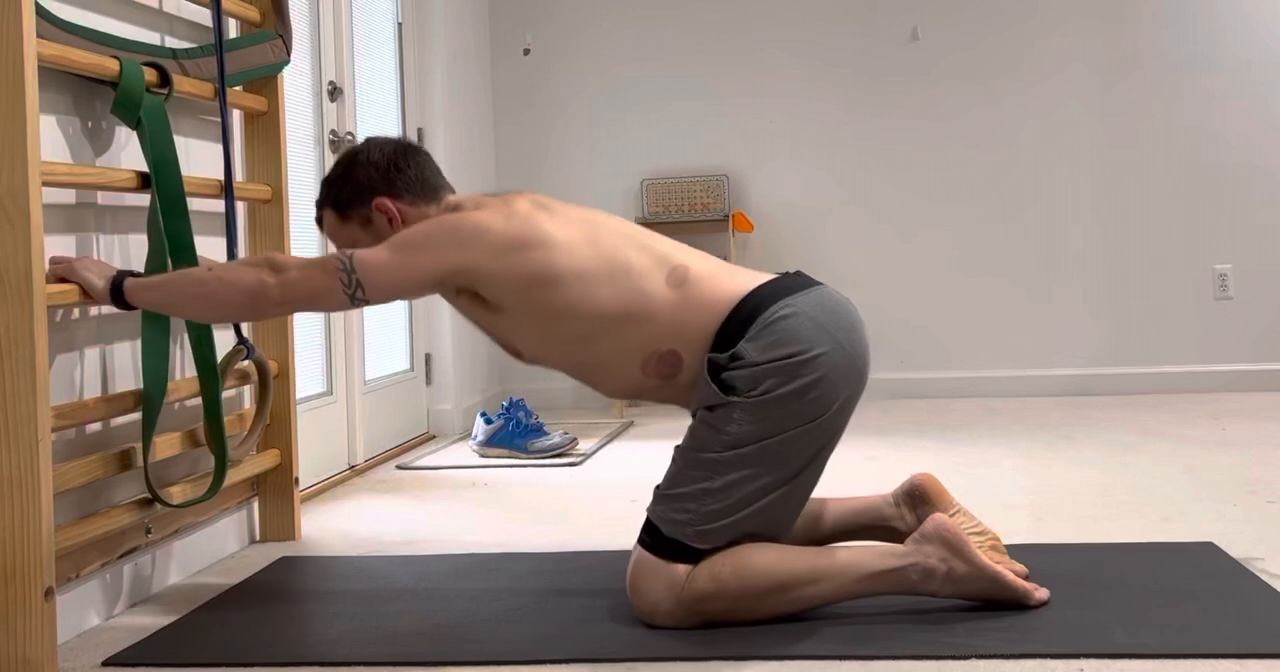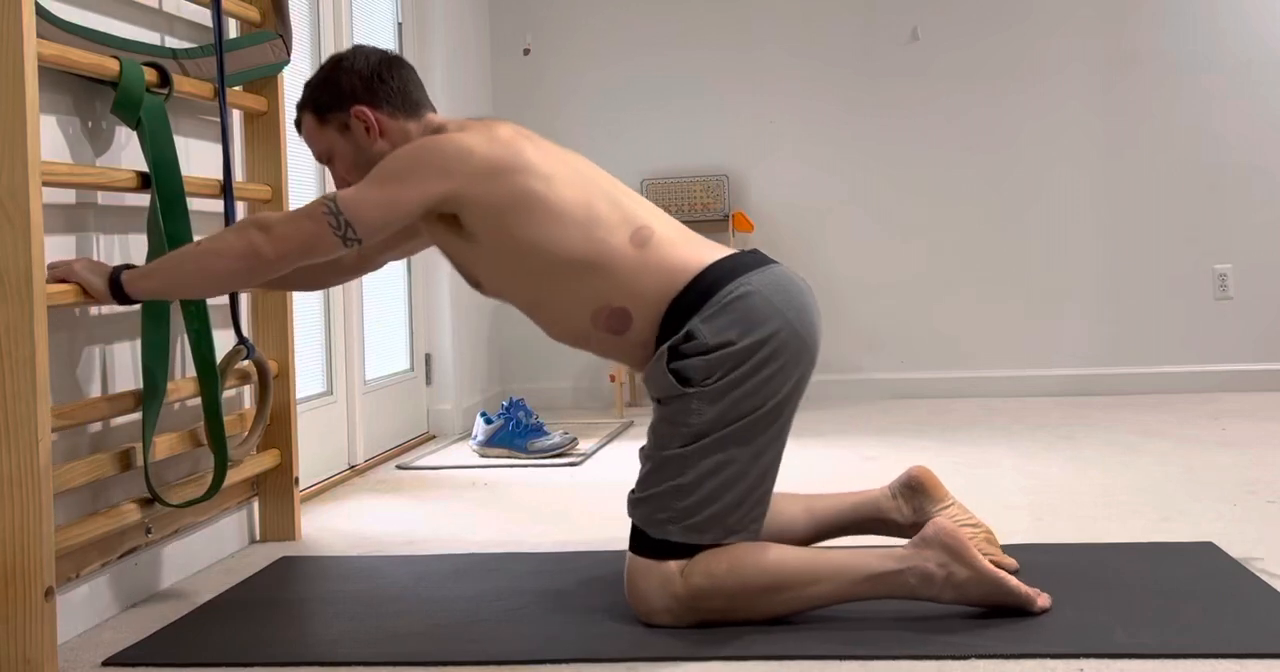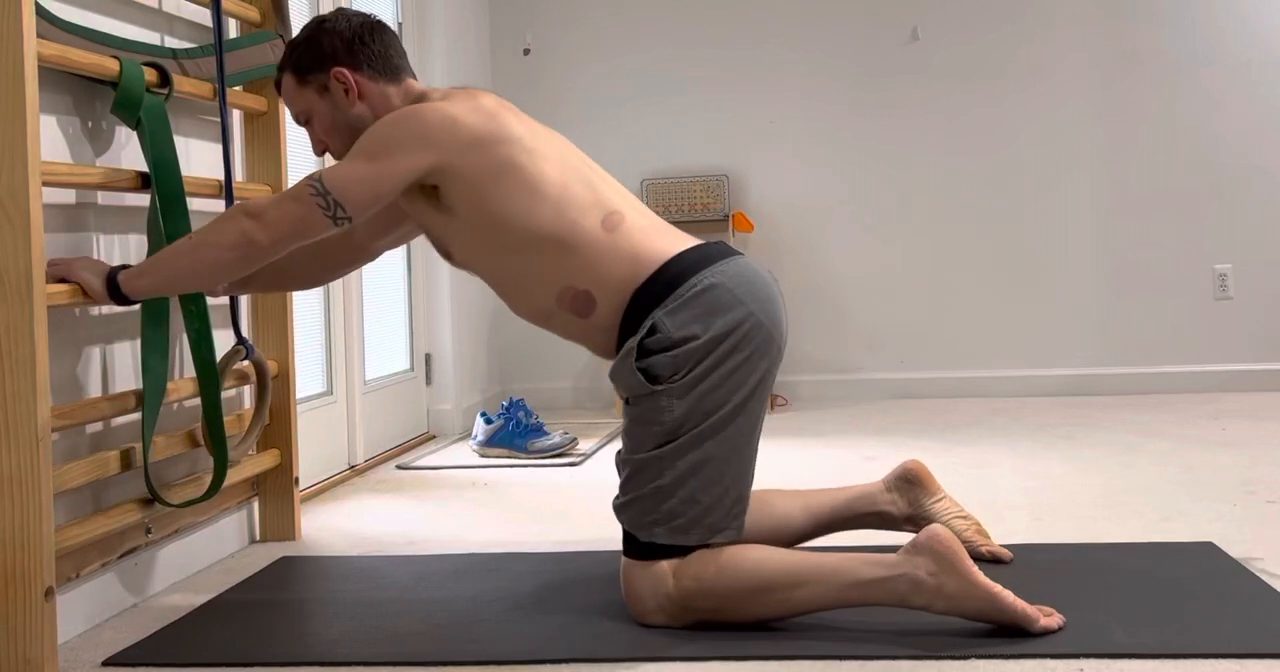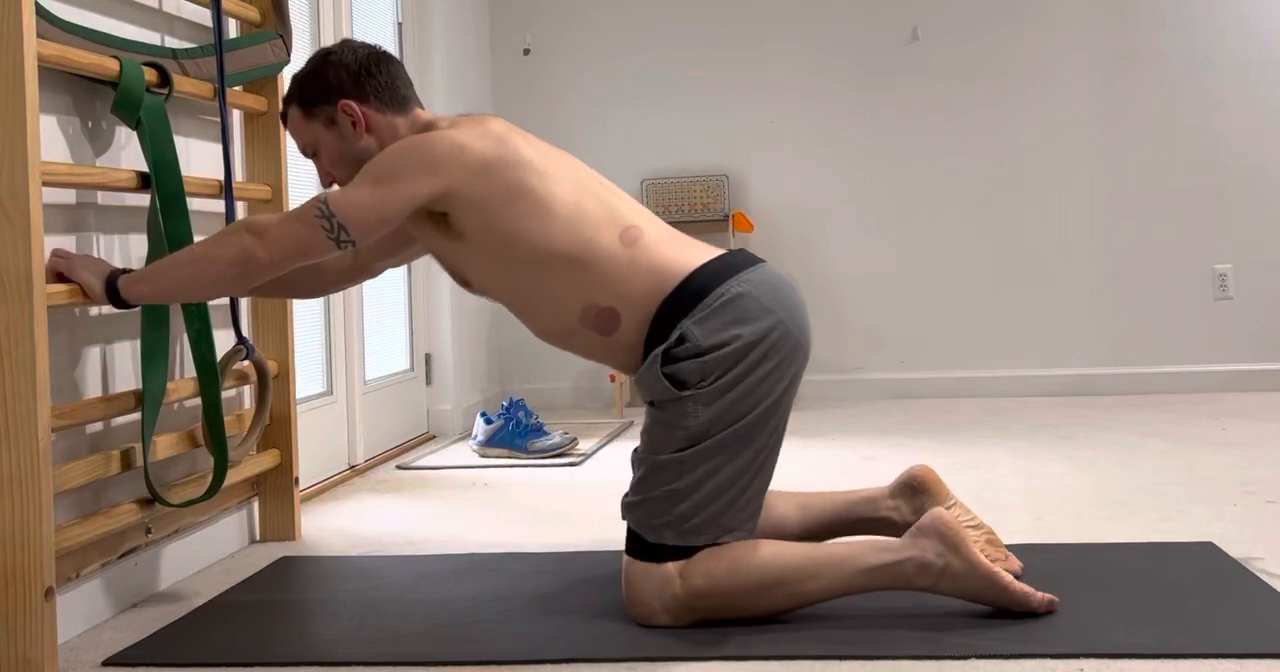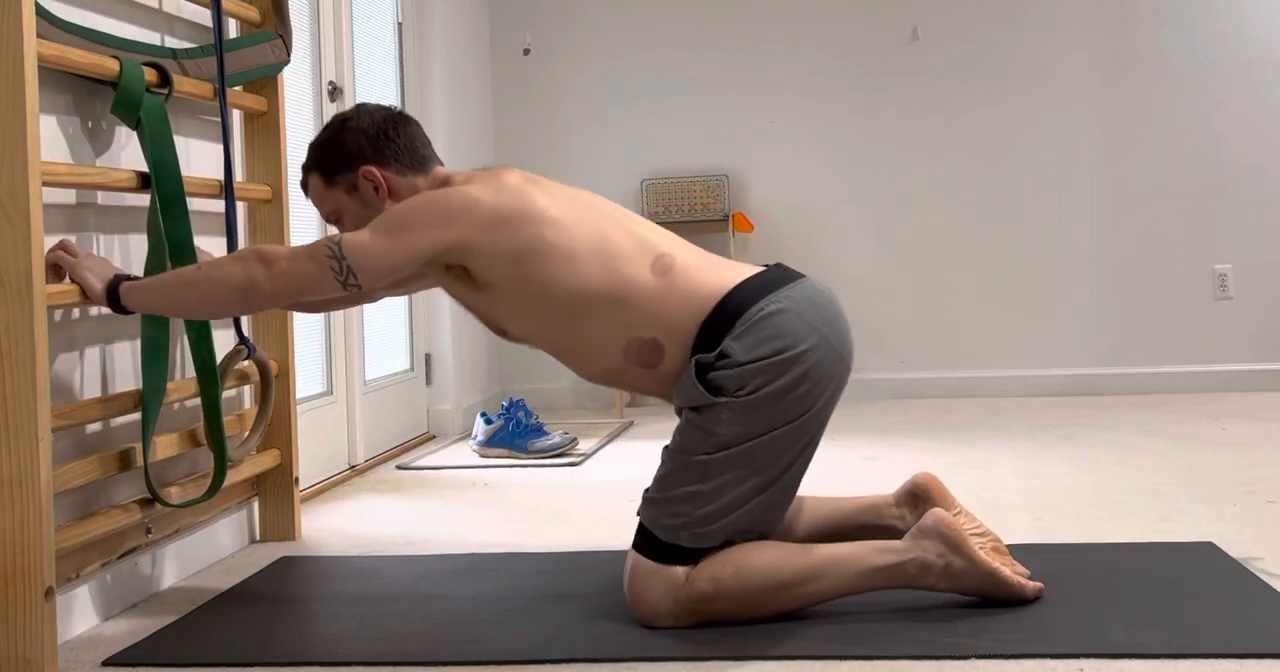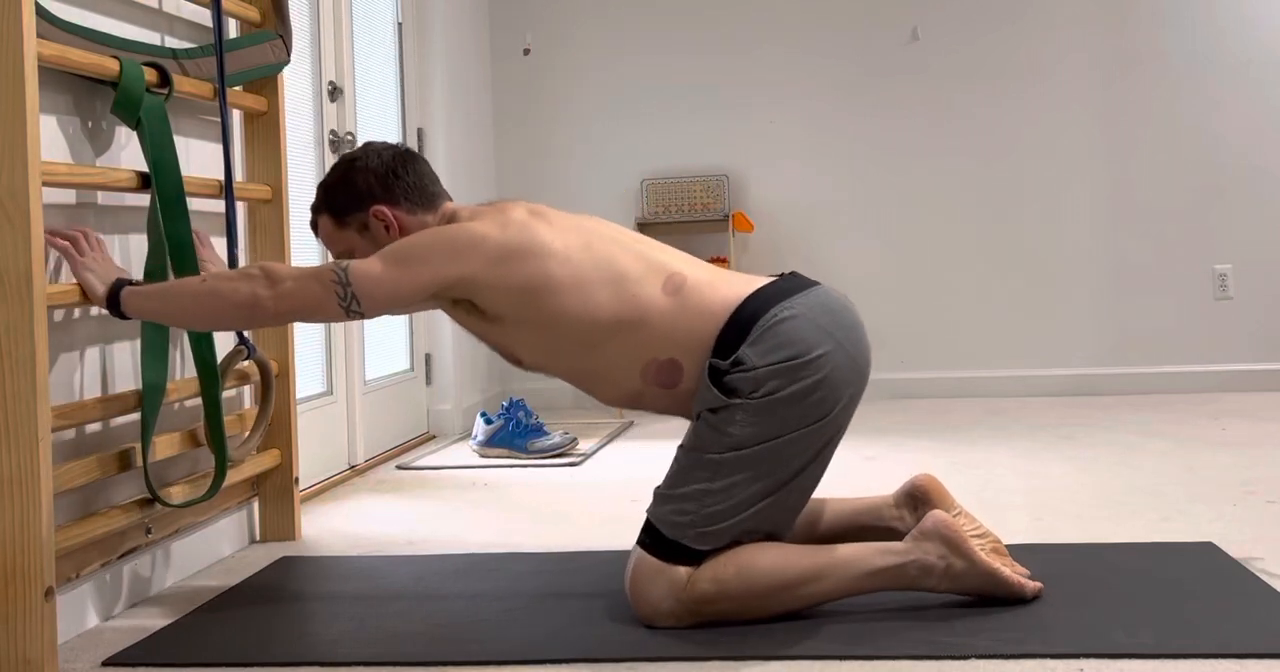
dt=0.3s
person 1, frame 1
left shoulder: (457, 237)
right shoulder: (496, 223)
left elbow: (279, 284)
right elbow: (306, 288)
left wrist: (121, 284)
right wrist: (200, 287)
left hip: (782, 354)
right hip: (807, 328)
left knee: (664, 587)
right knee: (714, 541)
left ankle: (924, 562)
right ankle: (898, 509)
person 1, frame 2
left shoulder: (435, 160)
right shoulder: (471, 169)
left elbow: (273, 244)
right elbow: (334, 263)
left wrist: (122, 280)
right wrist: (197, 272)
left hip: (730, 331)
right hip: (763, 307)
left knee: (664, 587)
right knee: (709, 534)
left ankle: (921, 565)
right ankle: (895, 503)
person 1, frame 3
left shoulder: (423, 125)
right shoulder: (435, 158)
left elbow: (266, 227)
right elbow: (331, 253)
left wrist: (123, 282)
right wrist: (198, 278)
left hip: (695, 321)
right hip: (721, 300)
left knee: (661, 588)
right knee: (699, 536)
left ankle: (916, 571)
right ankle: (891, 498)
person 1, frame 4
left shoulder: (429, 154)
right shoulder: (448, 183)
left elbow: (266, 245)
right elbow: (335, 268)
left wrist: (120, 284)
right wrist: (197, 280)
left hip: (720, 331)
right hip: (745, 310)
left knee: (662, 588)
right knee: (708, 537)
left ankle: (916, 555)
right ankle: (894, 502)
person 1, frame 5
left shoulder: (449, 214)
right shoulder: (480, 213)
left elbow: (274, 277)
right elbow: (318, 285)
left wrist: (118, 287)
right wrist: (210, 282)
left hip: (766, 348)
right hip: (795, 321)
left knee: (662, 589)
right knee: (715, 536)
left ankle: (917, 558)
right ankle: (901, 508)
person 1, frame 6
left shoulder: (453, 250)
right shoulder: (493, 236)
left elbow: (275, 295)
left wrist: (119, 291)
right wrist: (219, 286)
left hip: (780, 356)
right hip: (808, 326)
left knee: (664, 590)
right knee: (723, 539)
left ankle: (917, 558)
right ankle: (900, 510)
